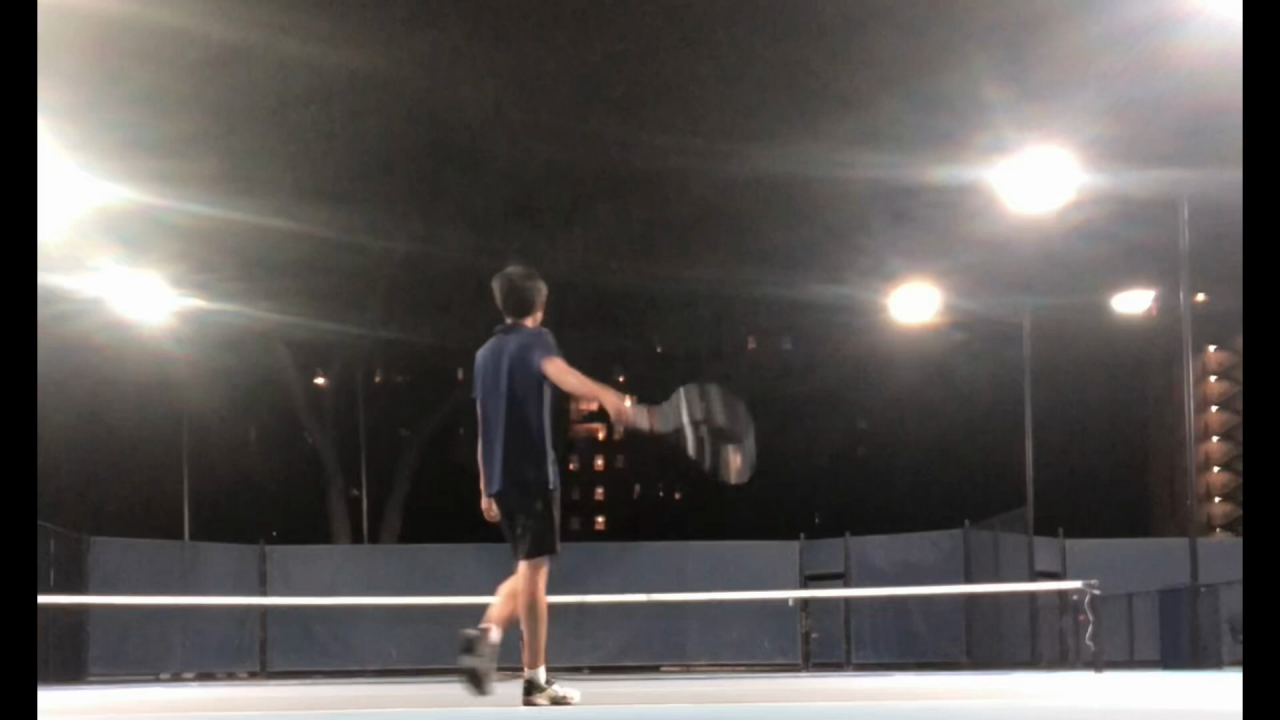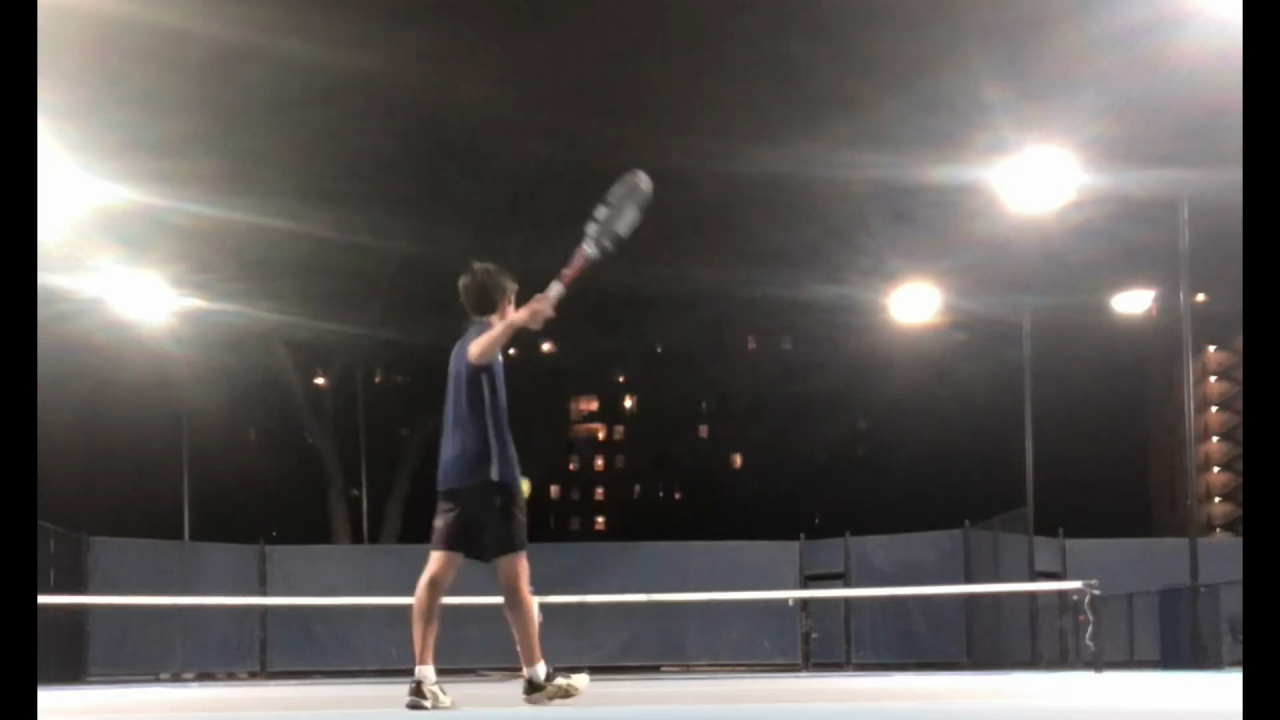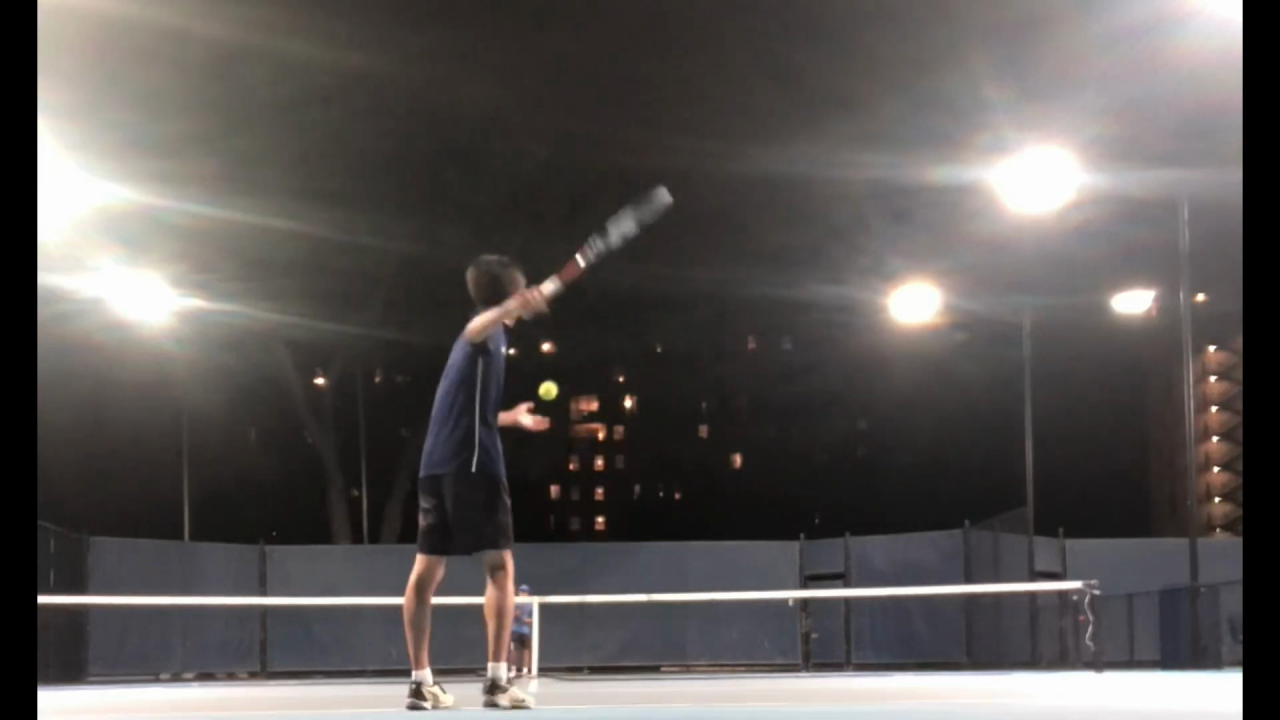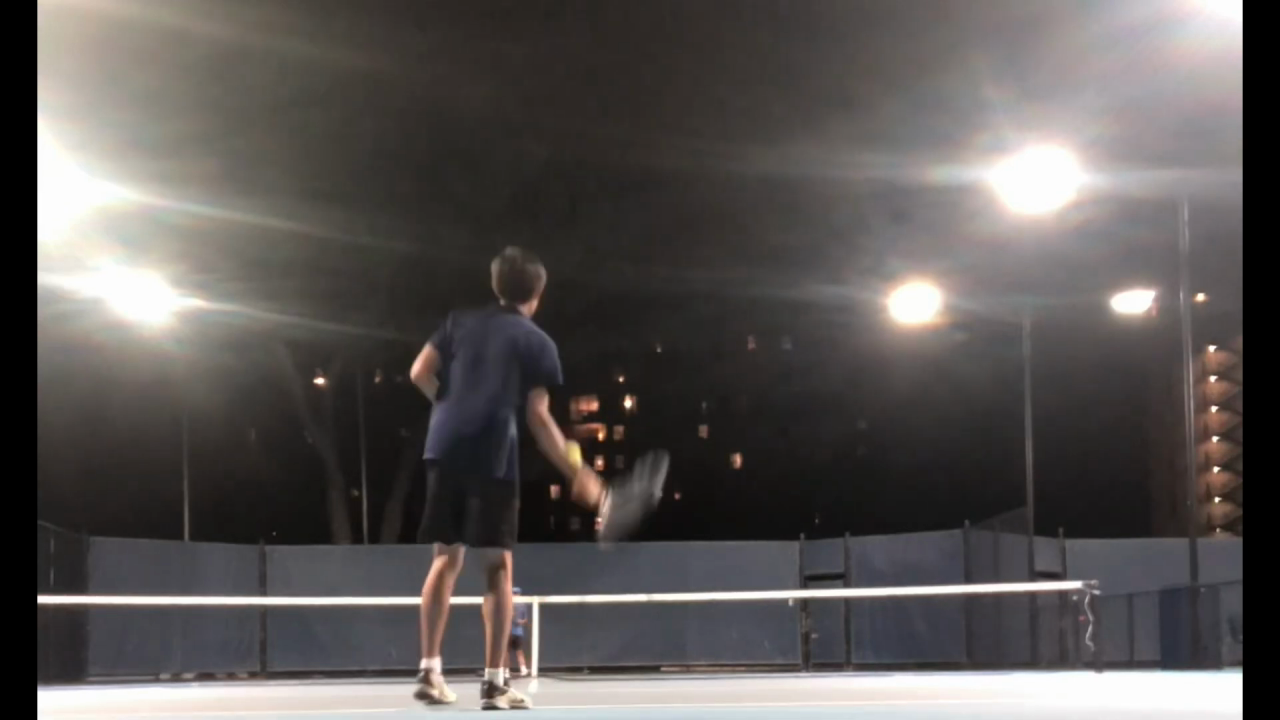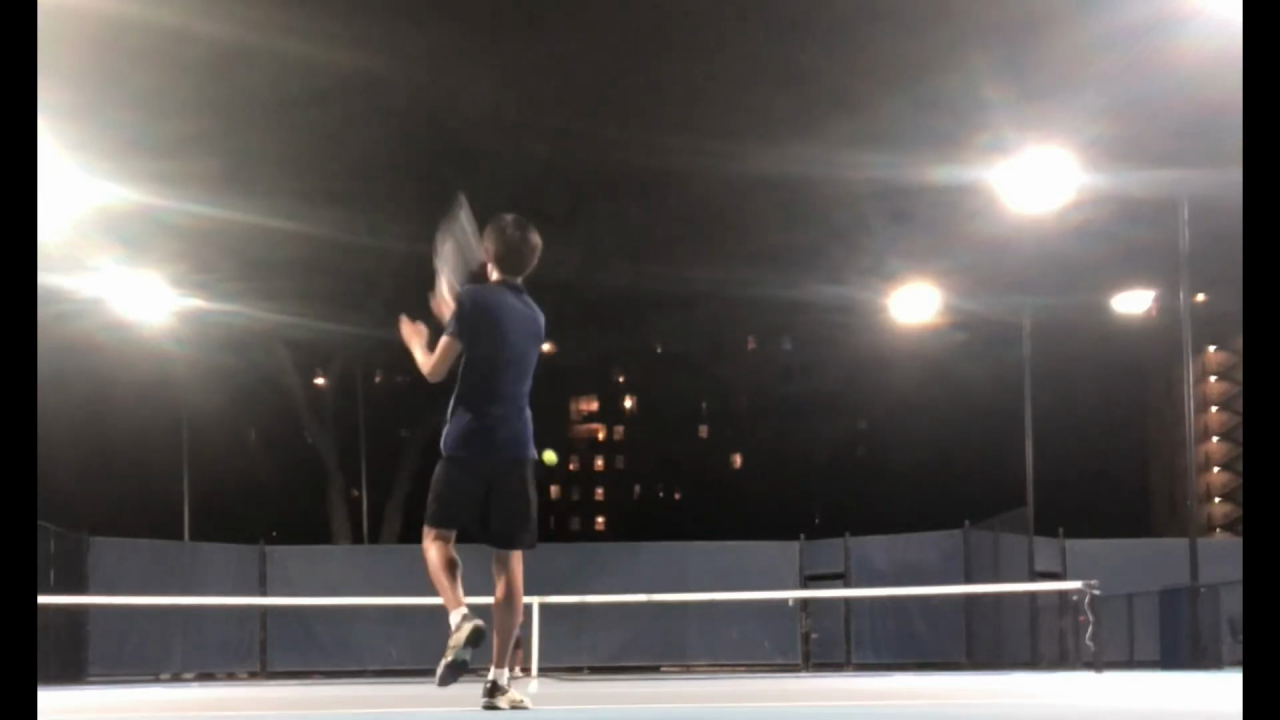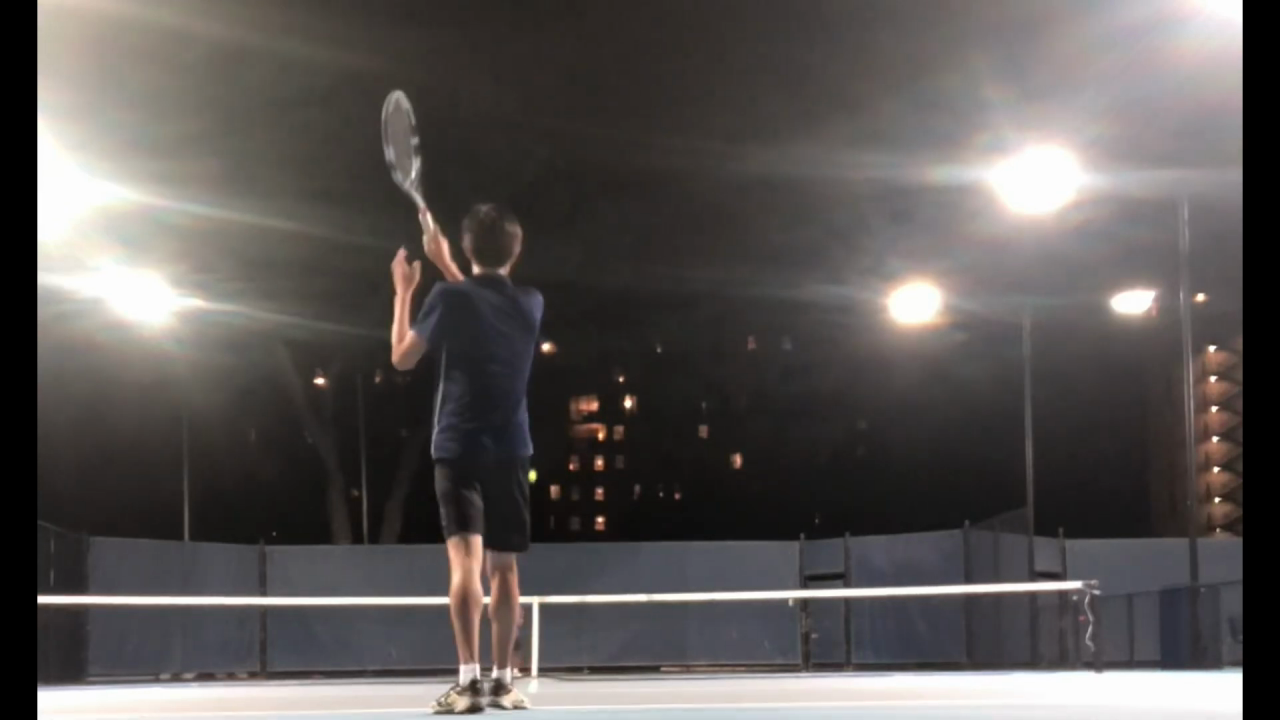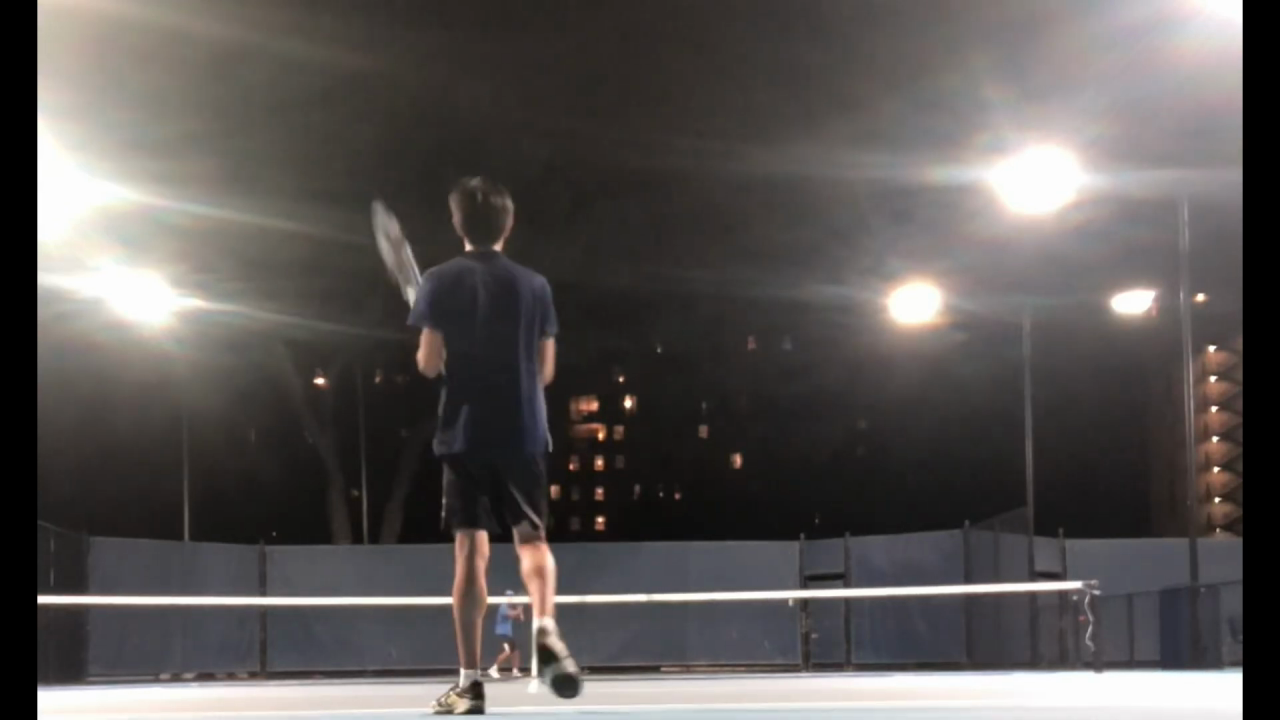
dt=0.3s
person 1, frame 1
left shoulder: (484, 354)
right shoulder: (534, 338)
right elbow: (558, 372)
left wrist: (486, 488)
right wrist: (609, 396)
left hip: (501, 479)
right hip: (534, 473)
left knee: (526, 573)
right knee: (535, 573)
left ankle: (487, 635)
right ankle: (536, 681)
person 1, frame 2
left shoulder: (465, 346)
right shoulder: (484, 333)
right elbow: (479, 353)
right wrist: (519, 321)
left hip: (455, 474)
right hip: (488, 471)
left knee: (437, 572)
right knee: (513, 573)
left ankle: (423, 679)
right ankle: (537, 677)
person 1, frame 3
left shoulder: (475, 336)
right shoulder: (490, 324)
right elbow: (478, 325)
left wrist: (508, 417)
right wrist: (513, 309)
left hip: (437, 461)
right hip: (472, 461)
left knee: (426, 571)
right knee: (499, 567)
left ankle: (421, 682)
right ankle: (497, 680)
person 1, frame 4
left shoulder: (461, 321)
right shoulder: (538, 342)
left elbow: (420, 373)
right elbow: (540, 420)
right wrist: (580, 477)
left hip: (445, 448)
right hip: (491, 458)
left knee: (446, 559)
right knee: (496, 566)
left ankle: (430, 672)
right ankle: (494, 682)
person 1, frame 5
left shoulder: (475, 300)
right shoulder: (534, 315)
left elbow: (436, 370)
left wrist: (415, 341)
left hip: (468, 443)
right hip: (516, 449)
left knee: (437, 536)
right knee: (510, 564)
left ankle: (461, 621)
right ankle: (499, 682)
person 1, frame 6
left shoulder: (449, 297)
right shoulder: (532, 304)
left elbow: (402, 358)
left wrist: (404, 292)
right wrist: (445, 265)
left hip: (459, 445)
right hip: (510, 449)
left knee: (466, 559)
right knee: (504, 567)
left ankle: (468, 680)
right ankle: (502, 681)
person 1, frame 7
left shoulder: (438, 280)
right shoulder: (535, 285)
left elbow: (428, 363)
right elbow: (544, 368)
left hip: (464, 436)
right hip: (522, 435)
left knee: (471, 555)
right knee: (532, 540)
right ankle: (545, 630)
